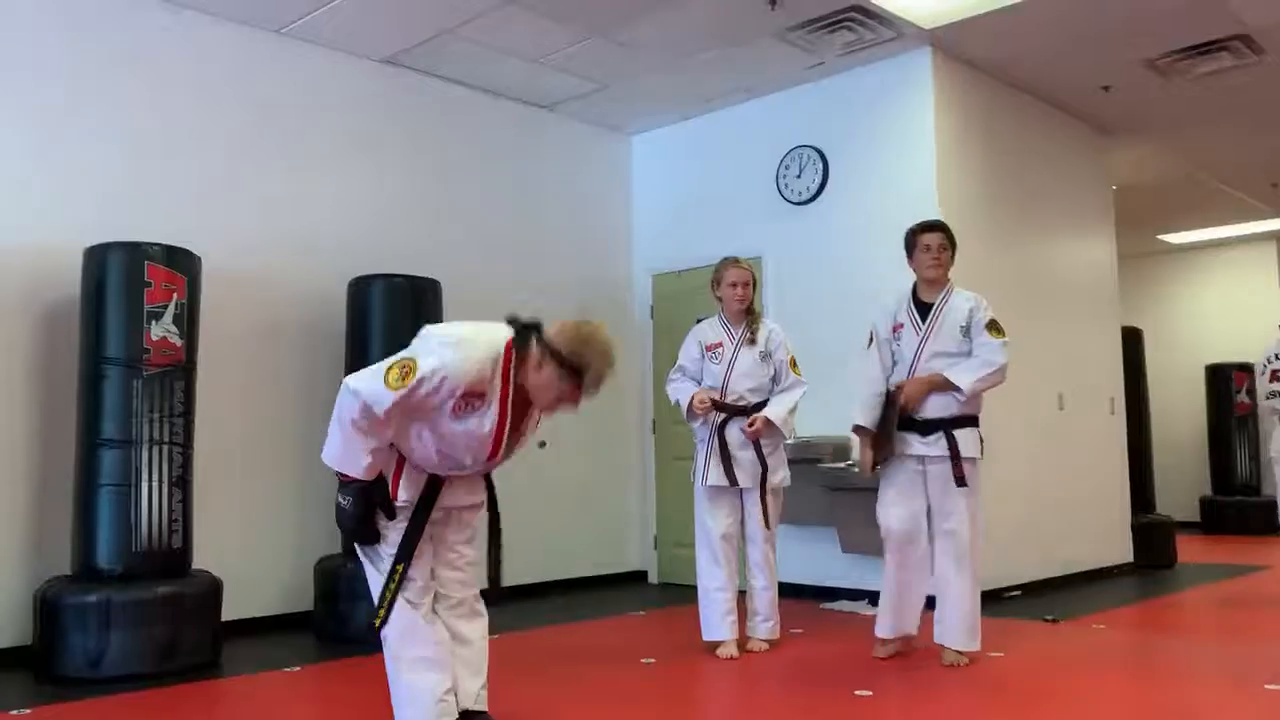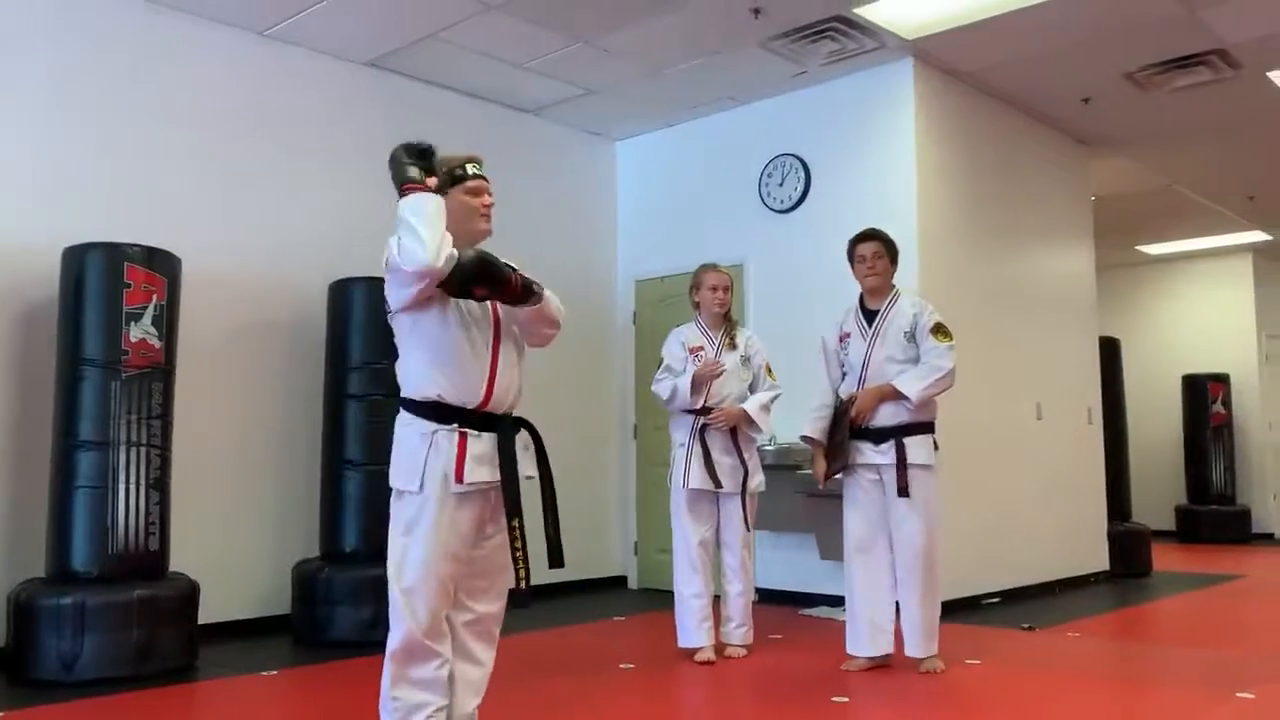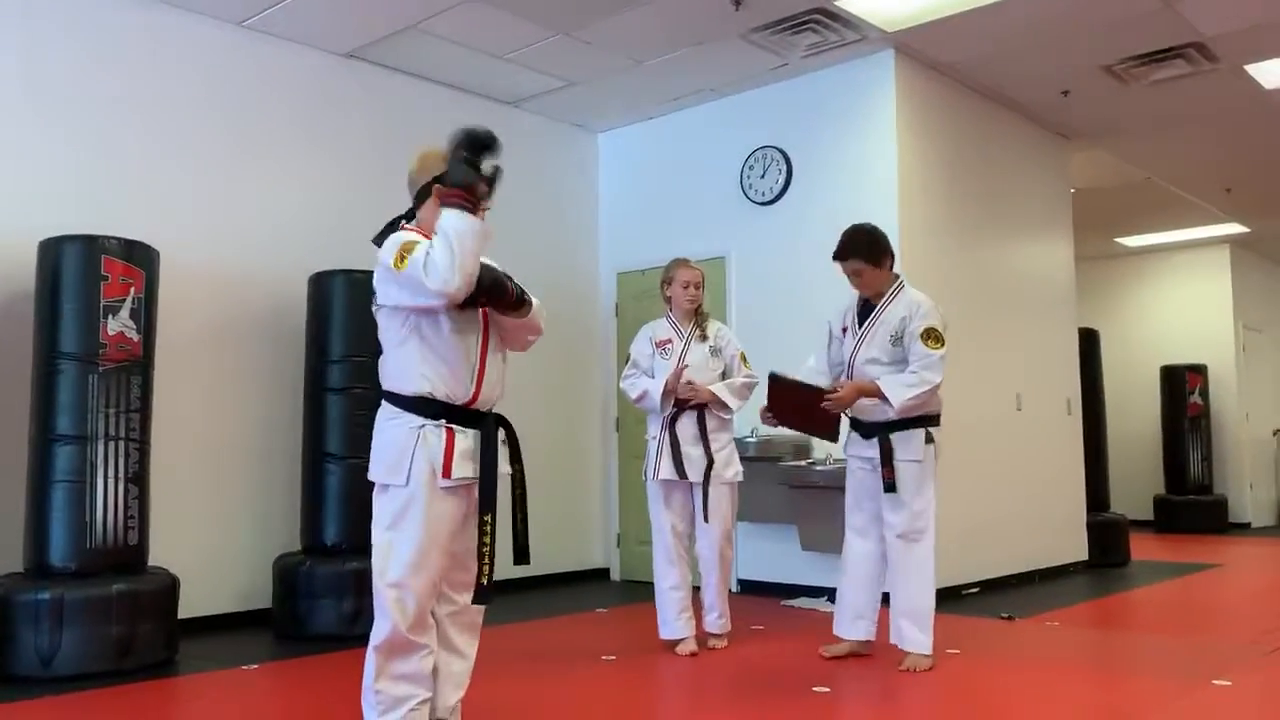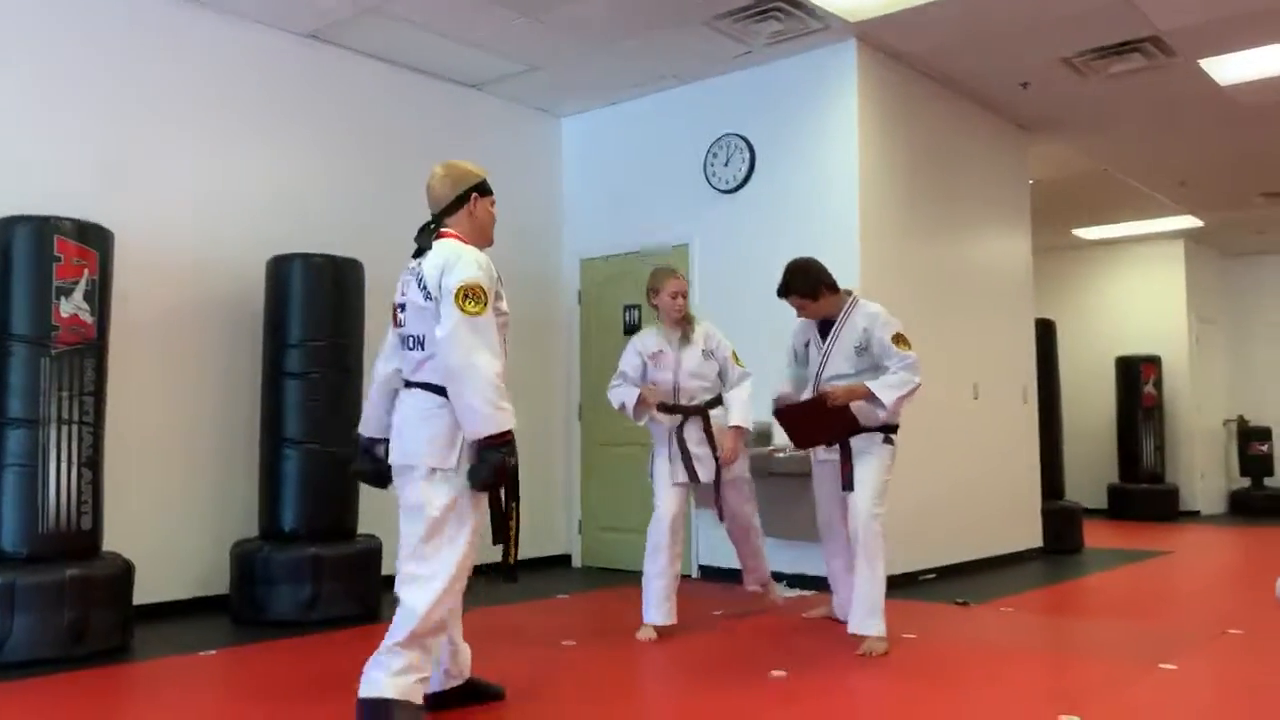
dt=0.7s
person 1, frame 1
left shoulder: (545, 383)
right shoulder: (461, 357)
right elbow: (362, 396)
left wrist: (480, 482)
right wrist: (355, 484)
left hip: (457, 487)
right hip: (393, 482)
left knee: (461, 602)
right knee: (407, 599)
person 1, frame 2
left shoulder: (491, 270)
right shoulder: (413, 254)
left elbow: (547, 322)
right elbow: (425, 260)
left wrist: (512, 286)
right wrist: (417, 186)
left hip: (496, 451)
right hip: (437, 453)
left knee: (482, 604)
right knee: (424, 604)
person 1, frame 3
left shoulder: (463, 257)
right shoulder: (402, 249)
left elbow: (524, 332)
right elbow: (443, 283)
left wrist: (508, 297)
right wrist: (462, 201)
left hip: (466, 446)
right hip: (420, 444)
left knee: (460, 591)
right knee: (410, 590)
person 1, frame 4
left shoulder: (421, 266)
right shoulder: (467, 262)
left elbow: (392, 362)
right elbow: (468, 360)
left wrist: (373, 435)
right wrist: (496, 436)
left hip: (418, 420)
right hip: (448, 425)
left knee: (441, 558)
right knee: (439, 561)
person 2, frame 1
left shoulder: (972, 307)
right shoulder: (892, 316)
left elbow: (993, 364)
right elbow: (874, 379)
left wrist: (930, 381)
right wrist: (866, 436)
left hip: (953, 437)
right hip: (903, 439)
left knee: (955, 536)
right knee: (899, 530)
left ankle: (956, 638)
right ankle: (897, 627)
person 2, frame 2
left shoulder: (918, 312)
right shoulder: (842, 327)
left elbow: (941, 369)
right elbow: (829, 390)
left wrist: (881, 391)
right wrist: (820, 447)
left hip: (909, 445)
right hip: (859, 449)
left knee: (914, 542)
right knee: (863, 545)
left ankle: (923, 646)
right ankle: (872, 645)
person 2, frame 3
left shoulder: (917, 308)
right shoulder: (847, 314)
left elbow: (927, 377)
right elbow: (832, 373)
left wrist: (865, 389)
left hip: (907, 438)
right hip: (862, 439)
left knee: (909, 533)
right knee: (860, 534)
left ankle: (916, 642)
right ankle: (856, 633)
person 2, frame 4
left shoulder: (874, 319)
right shoulder: (805, 330)
left elbow: (908, 374)
right elbow: (798, 376)
left wrist: (857, 392)
right wrist: (787, 400)
left hip: (870, 438)
right hip: (825, 440)
left knee: (864, 519)
right knee: (831, 524)
left ankle: (871, 627)
right ankle: (844, 603)
person 3, frame 1
left shoulder: (770, 334)
right shoulder: (701, 334)
left elbow: (792, 386)
right elbow: (678, 380)
left wrist: (769, 418)
right wrist: (692, 398)
left hip: (761, 445)
right hip: (716, 445)
left knee: (762, 540)
right knee: (717, 540)
left ankle: (761, 628)
right ankle: (724, 632)
person 3, frame 2
left shoulder: (747, 341)
right shoulder: (680, 338)
left elbow: (769, 390)
right elbow: (663, 388)
left wrist: (742, 412)
right wrist: (694, 380)
left hip: (737, 450)
right hip: (693, 450)
left knee: (737, 545)
right knee: (693, 546)
left ankle: (736, 633)
right ankle: (700, 638)
person 3, frame 3
left shoulder: (718, 333)
right shoulder: (651, 334)
left elbow: (746, 380)
right elbow: (631, 381)
left wrist: (714, 392)
right wrist: (663, 387)
left hip: (713, 440)
right hip: (668, 441)
left knee: (716, 536)
right knee: (671, 538)
left ankle: (716, 623)
right ankle: (681, 628)
person 3, frame 4
left shoulder: (706, 333)
right shoulder: (642, 344)
left elbow: (739, 379)
right elbow: (618, 388)
left wrist: (735, 428)
right wrist: (637, 398)
left hip: (718, 434)
right hip: (672, 441)
left knee: (741, 517)
right knee: (666, 522)
left ankle: (762, 581)
right ankle: (654, 616)
